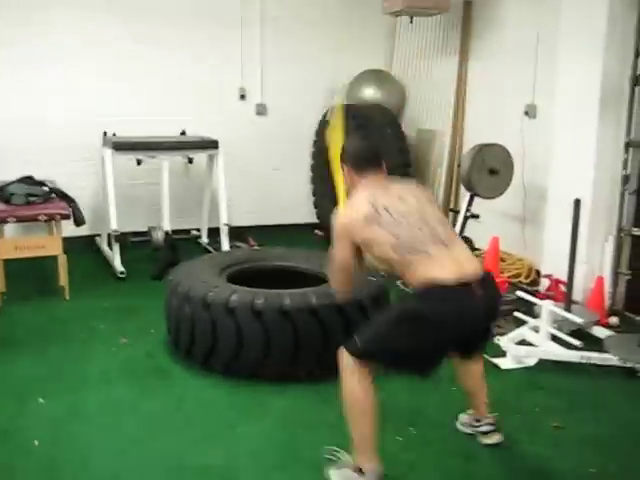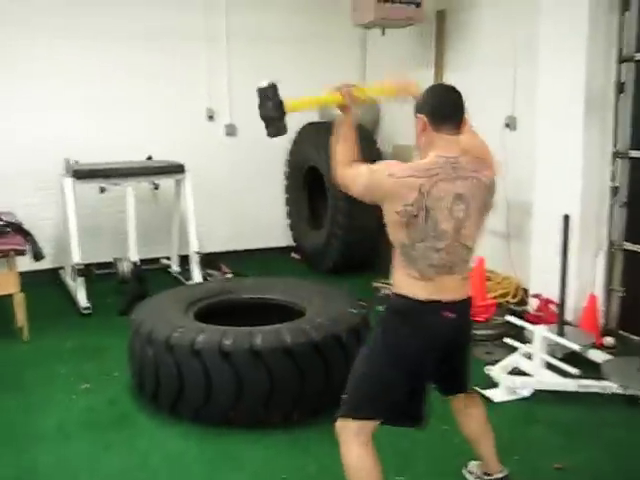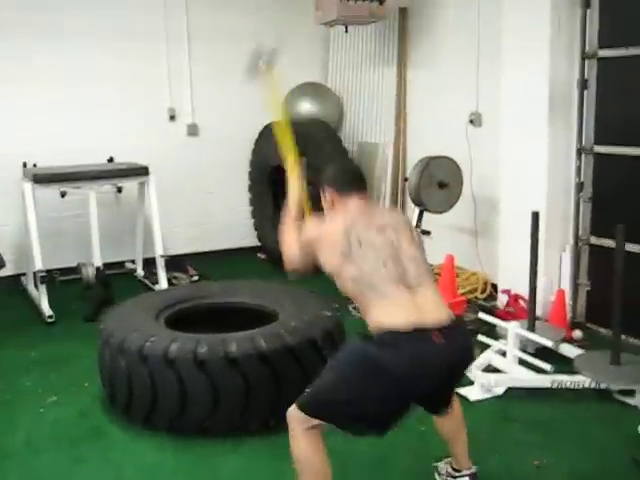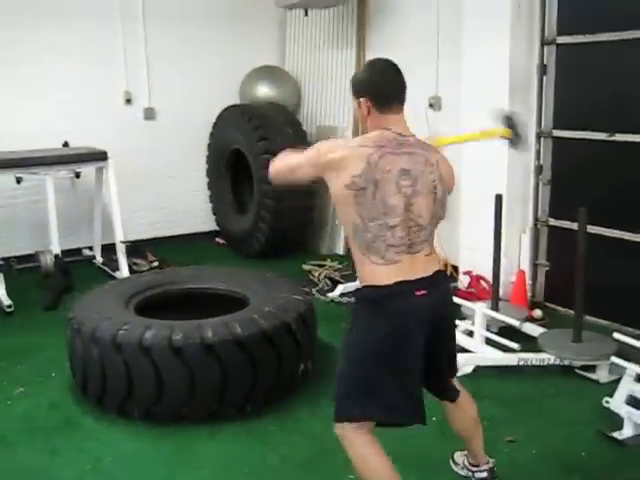
dt=0.7s
person 1, frame 1
left shoulder: (347, 216)
right shoulder: (414, 189)
left elbow: (339, 282)
left hip: (443, 301)
right hip: (484, 292)
left knee: (353, 362)
right knee: (462, 344)
right ankle: (484, 421)
person 1, frame 2
left shoulder: (397, 179)
right shoulder: (484, 167)
left elbow: (344, 173)
right elbow: (463, 127)
left wrist: (345, 114)
right wrist: (415, 90)
left hip: (409, 317)
right hip: (459, 313)
left knee: (352, 429)
right knee: (460, 393)
person 1, frame 3
left shoulder: (322, 231)
right shoulder: (398, 219)
left elbow: (291, 257)
left wrist: (293, 200)
left hip: (398, 349)
right hip: (454, 342)
left knee: (301, 421)
right knee: (439, 394)
person 1, frame 4
left shoulder: (339, 155)
right shoulder: (439, 164)
left elbow: (277, 168)
left hip: (385, 304)
right hip: (435, 293)
left knee: (353, 426)
right knee: (448, 388)
